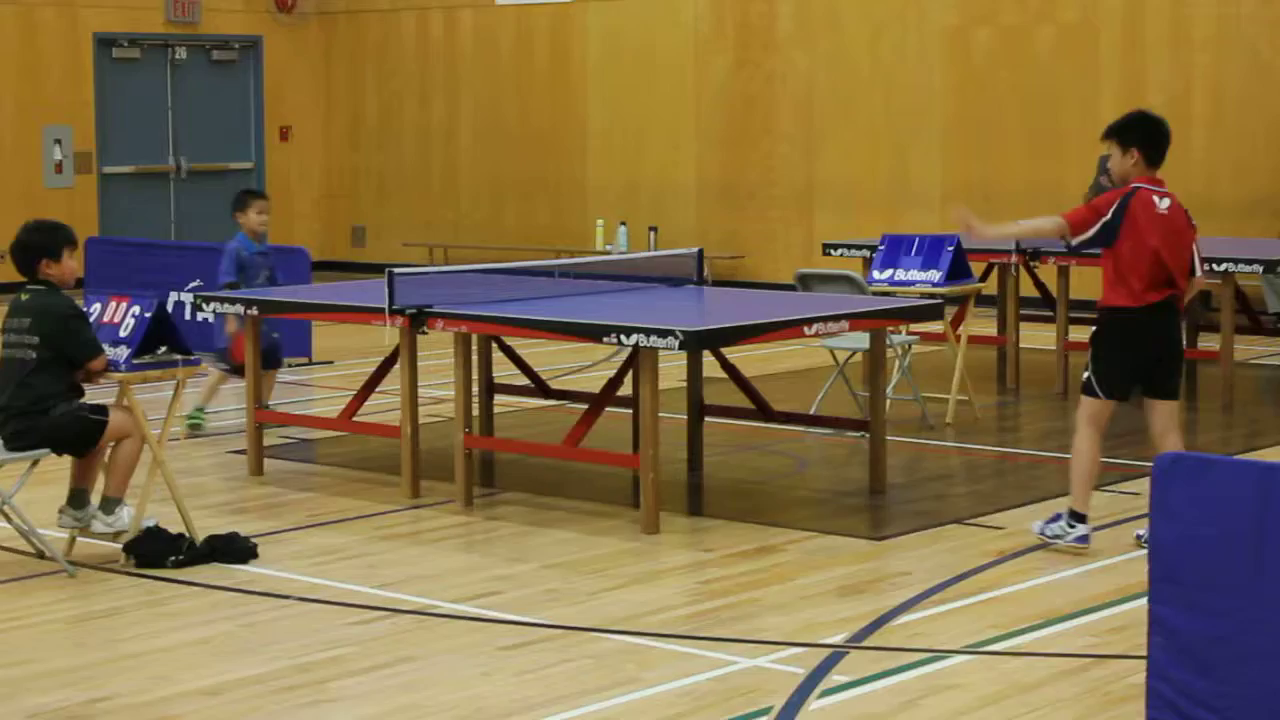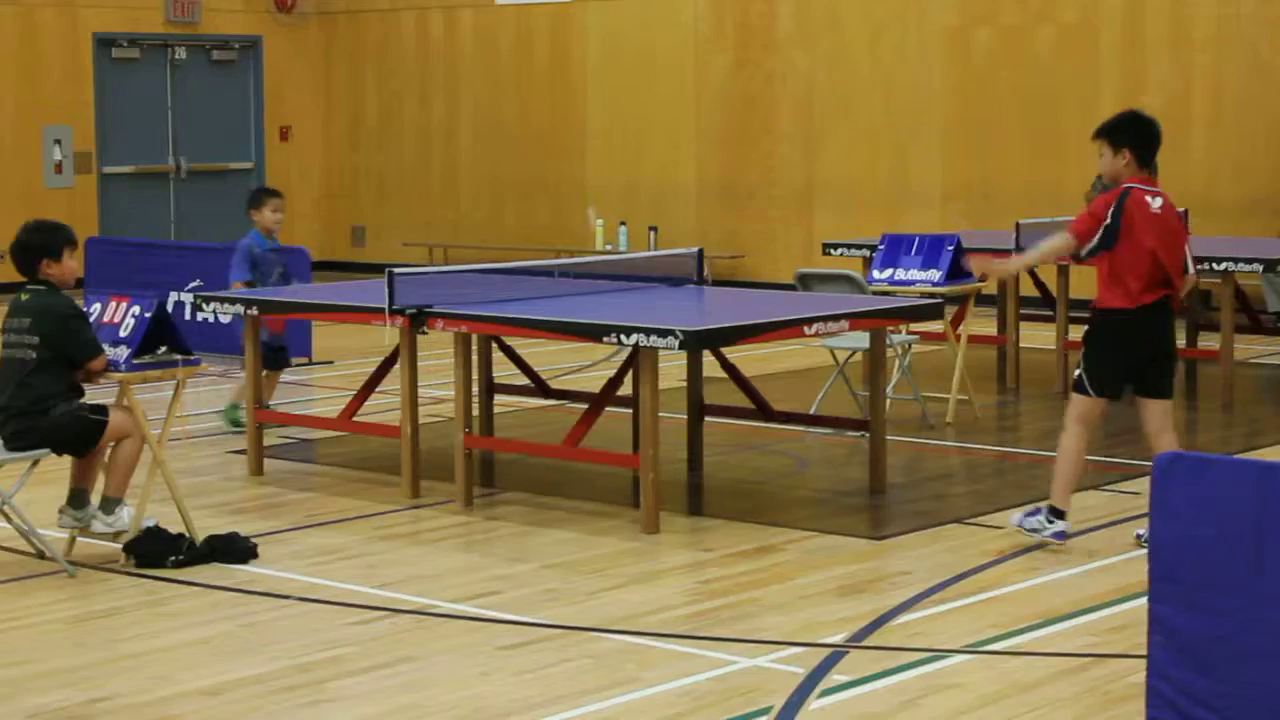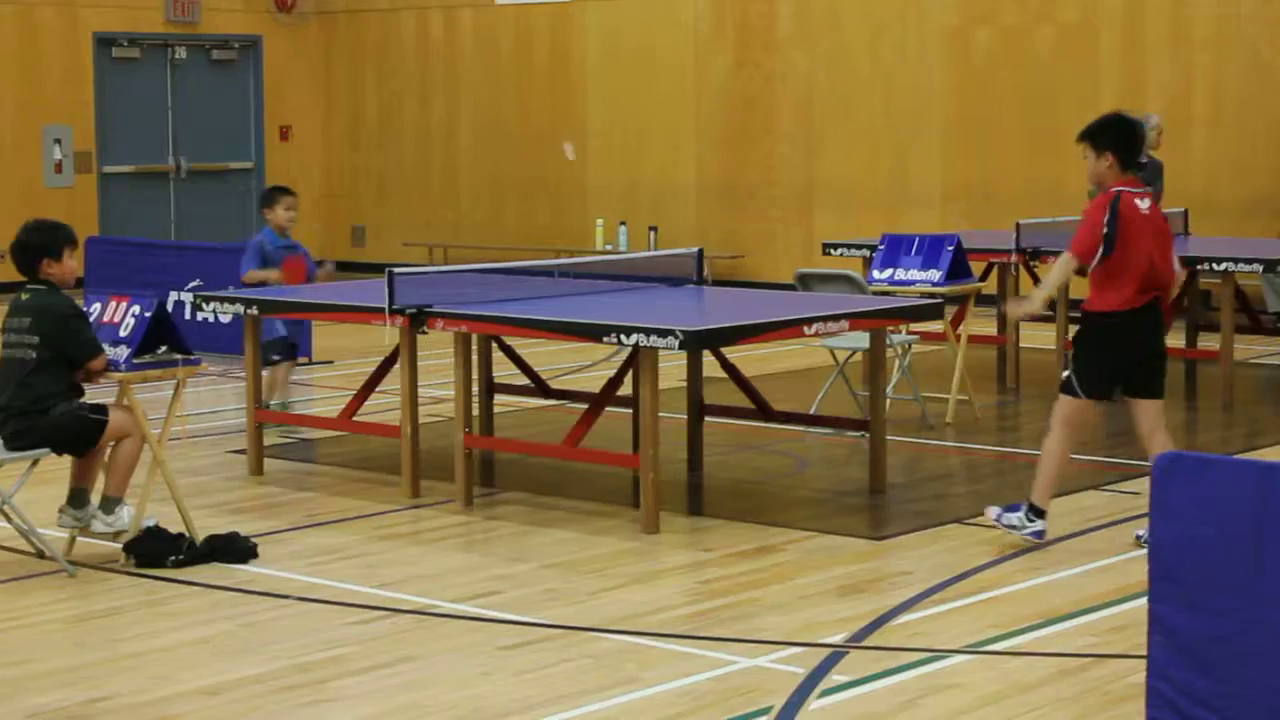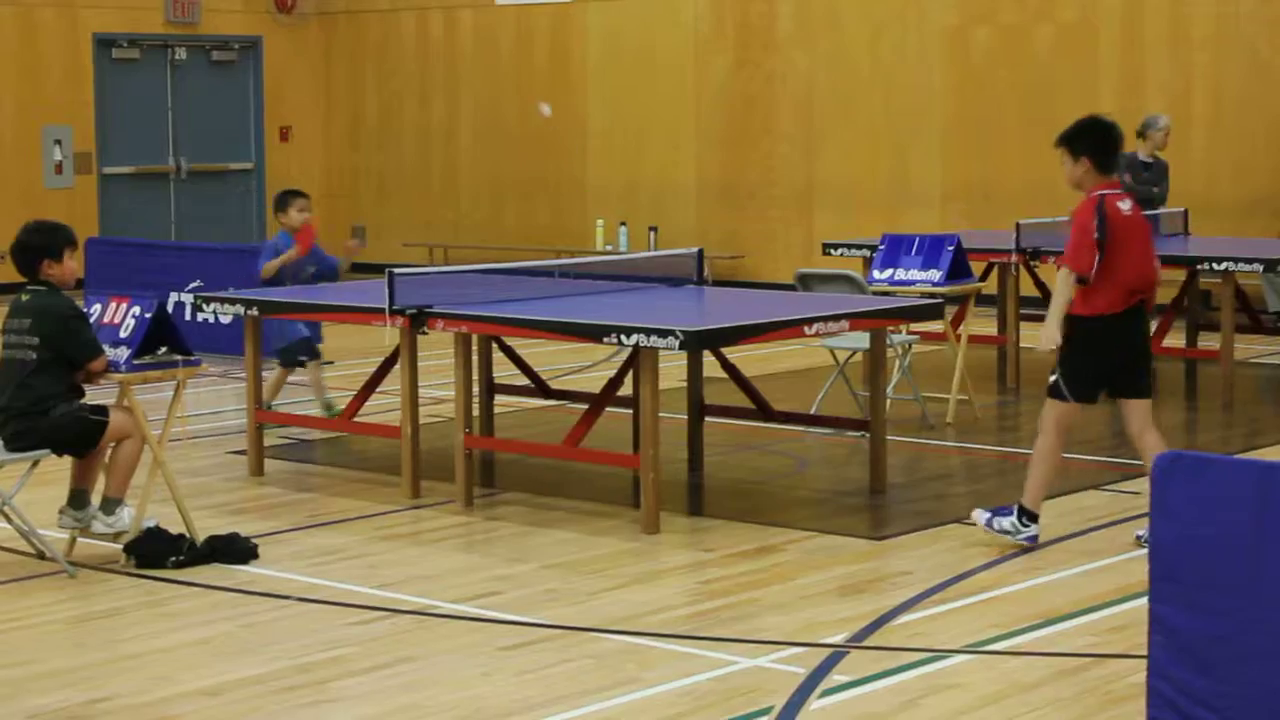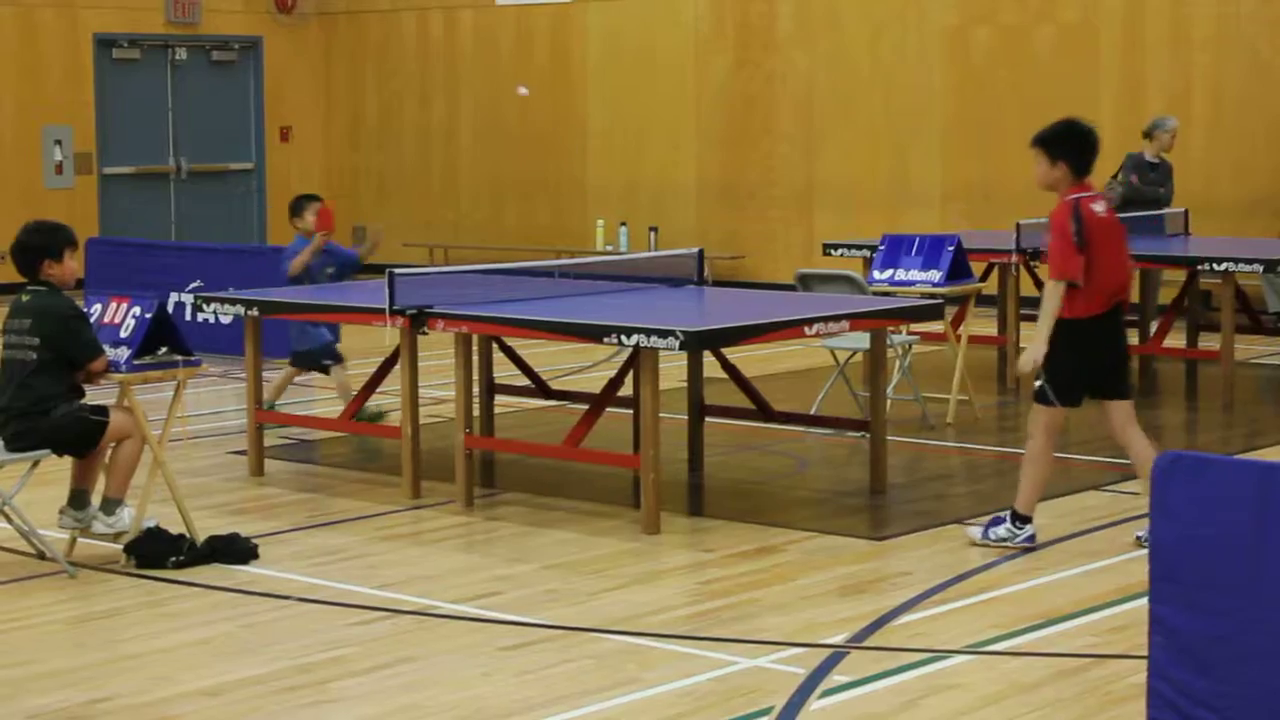
dt=0.1s
person 1, frame 1
left shoulder: (1119, 203)
right shoulder: (1177, 209)
left elbow: (1060, 226)
right elbow: (1194, 278)
left wrist: (994, 230)
left hip: (1123, 324)
right hip: (1164, 325)
left knee: (1089, 422)
right knee: (1165, 428)
left ankle: (1076, 521)
person 1, frame 2
left shoulder: (1116, 203)
right shoulder: (1168, 208)
left elbow: (1068, 240)
right elbow: (1186, 277)
left wrist: (1014, 264)
left hip: (1116, 324)
right hip: (1157, 325)
left knee: (1078, 419)
right knee: (1160, 427)
left ankle: (1054, 516)
person 1, frame 3
left shoulder: (1106, 206)
right shoulder: (1153, 207)
left elbow: (1075, 259)
right elbow: (1173, 277)
left wrist: (1037, 299)
left hip: (1107, 326)
right hip: (1147, 325)
left knee: (1064, 420)
right knee: (1152, 427)
left ankle: (1033, 515)
person 1, frame 4
left shoulder: (1092, 210)
right shoulder: (1132, 209)
left elbow: (1071, 272)
right elbow: (1152, 276)
left wrist: (1052, 323)
left hip: (1093, 329)
right hip: (1132, 327)
left knee: (1053, 426)
right knee: (1142, 427)
left ankle: (1024, 519)
person 1, frame 5
left shoulder: (1066, 215)
right shoulder: (1104, 209)
left elbow: (1060, 282)
right elbow: (1121, 274)
left wrist: (1038, 342)
left hip: (1075, 333)
right hip: (1110, 328)
left knee: (1042, 429)
right knee: (1124, 426)
left ankle: (1019, 524)
person 2, frame 1
right shoulder: (60, 307)
right elbow: (97, 363)
left wrist: (77, 371)
right wrist: (82, 370)
right hip: (41, 421)
left knee: (95, 422)
right knee: (132, 424)
left ankle: (77, 507)
right ankle: (109, 513)
person 2, frame 2
right shoulder: (60, 307)
right elbow: (98, 363)
left wrist: (77, 370)
right wrist: (83, 370)
right hip: (41, 421)
left knee: (96, 422)
right knee: (132, 424)
left ankle: (77, 508)
right ankle: (109, 513)
person 2, frame 3
right shoulder: (60, 307)
right elbow: (97, 363)
left wrist: (76, 371)
right wrist: (81, 371)
right hip: (41, 421)
left knee: (96, 421)
right knee: (132, 424)
left ankle: (77, 507)
right ankle: (109, 512)
person 2, frame 4
right shoulder: (60, 308)
right elbow: (98, 364)
left wrist: (76, 371)
right wrist: (83, 371)
right hip: (41, 422)
left knee: (96, 423)
right knee: (133, 425)
left ankle: (78, 508)
right ankle: (109, 513)
person 2, frame 5
right shoulder: (60, 308)
right elbow: (97, 364)
left wrist: (76, 374)
right wrist: (83, 372)
right hip: (41, 423)
left knee: (95, 423)
right knee: (132, 425)
left ankle: (78, 508)
right ankle: (110, 514)
person 3, frame 1
left shoulder: (266, 250)
right shoulder: (234, 249)
right elbow: (226, 287)
right wrist: (232, 319)
right hip: (240, 321)
left knee: (271, 365)
right knee: (225, 369)
right ankle: (197, 412)
person 3, frame 2
left shoulder: (278, 249)
right shoulder: (247, 246)
left elbow: (285, 285)
right elbow: (237, 283)
left hip: (276, 320)
left knee: (277, 367)
right ankle: (233, 408)
person 3, frame 3
left shoulder: (295, 247)
right shoulder: (259, 244)
left elbow: (311, 278)
right elbow: (246, 276)
left wrist: (324, 274)
right wrist: (270, 275)
left knee: (279, 363)
right knee: (285, 359)
left ankle: (262, 406)
right ankle: (280, 406)
person 3, frame 4
left shoulder: (313, 249)
right shoulder: (274, 246)
left elbow: (337, 272)
right elbow: (264, 273)
left wrist: (348, 255)
right wrist: (287, 257)
right hip: (287, 317)
left knee: (287, 366)
right knee: (313, 360)
left ankle: (262, 408)
right ankle: (327, 409)
person 3, frame 5
left shoulder: (329, 249)
right shoulder: (295, 250)
left elbow: (359, 258)
right elbow: (292, 271)
left wrist: (371, 245)
right wrist: (312, 246)
left hip: (321, 320)
right hip: (306, 321)
left knee: (297, 367)
right knee: (336, 363)
left ankle: (266, 405)
right ankle: (358, 411)
